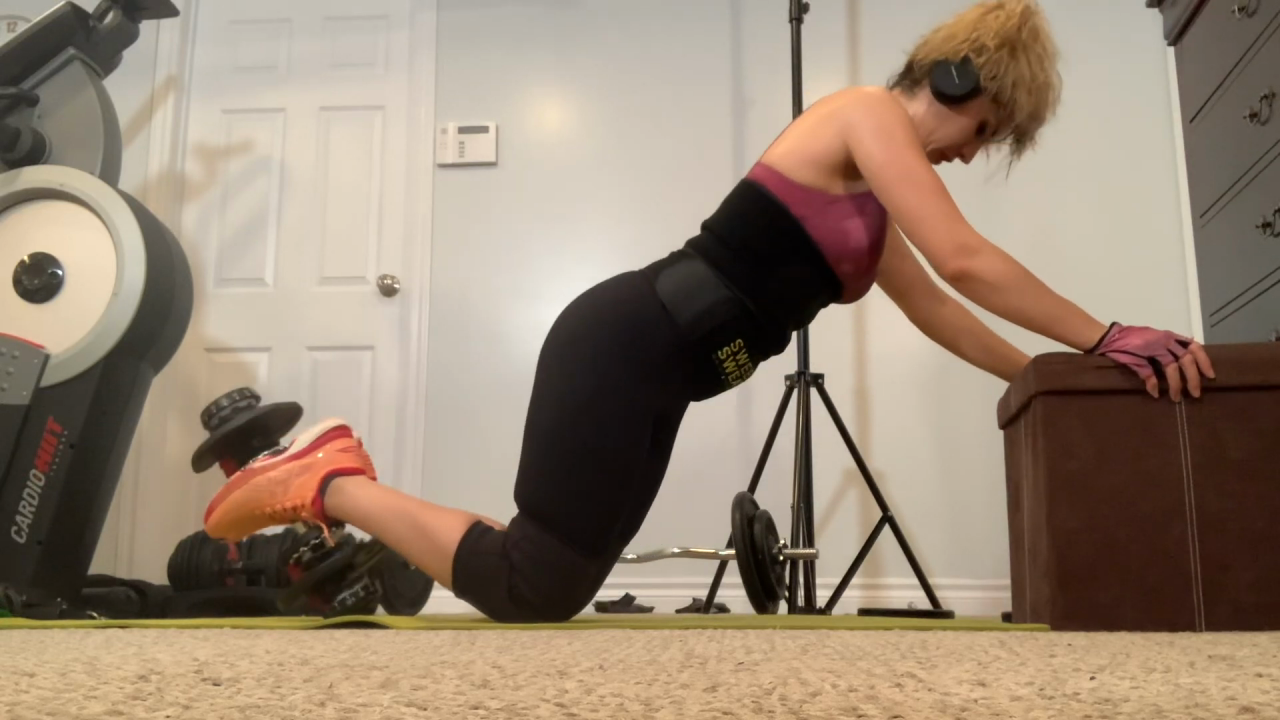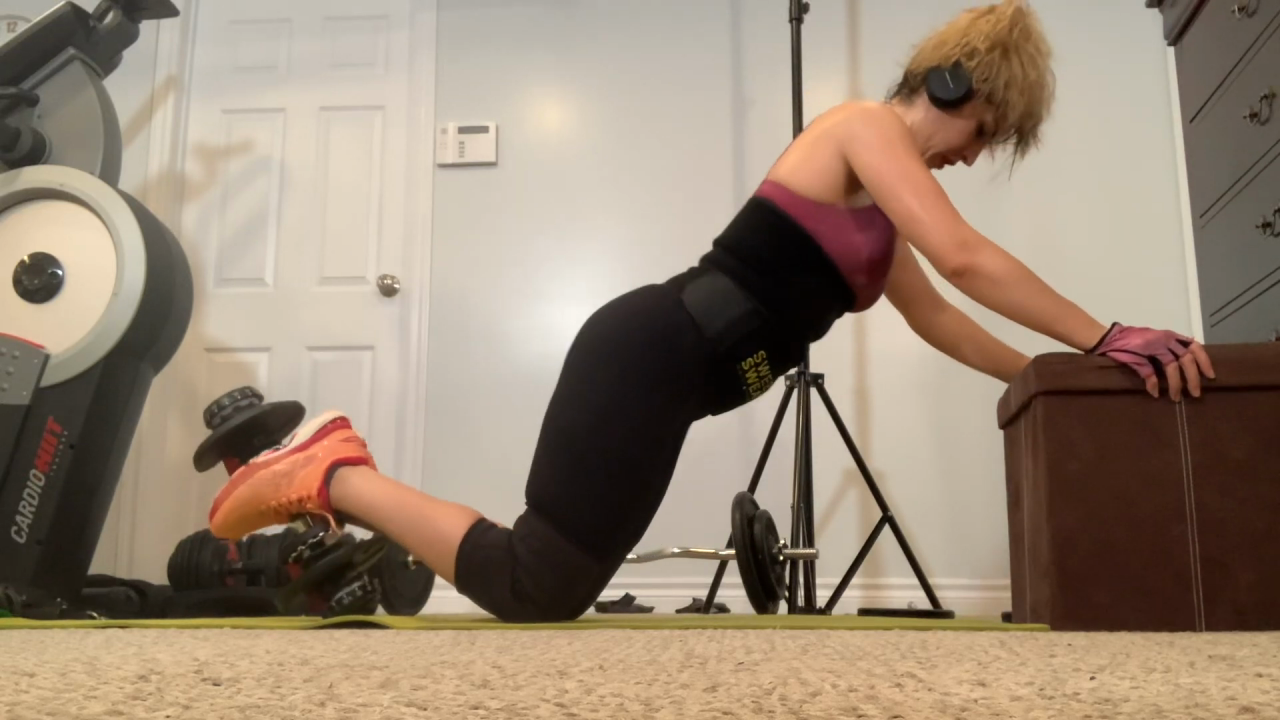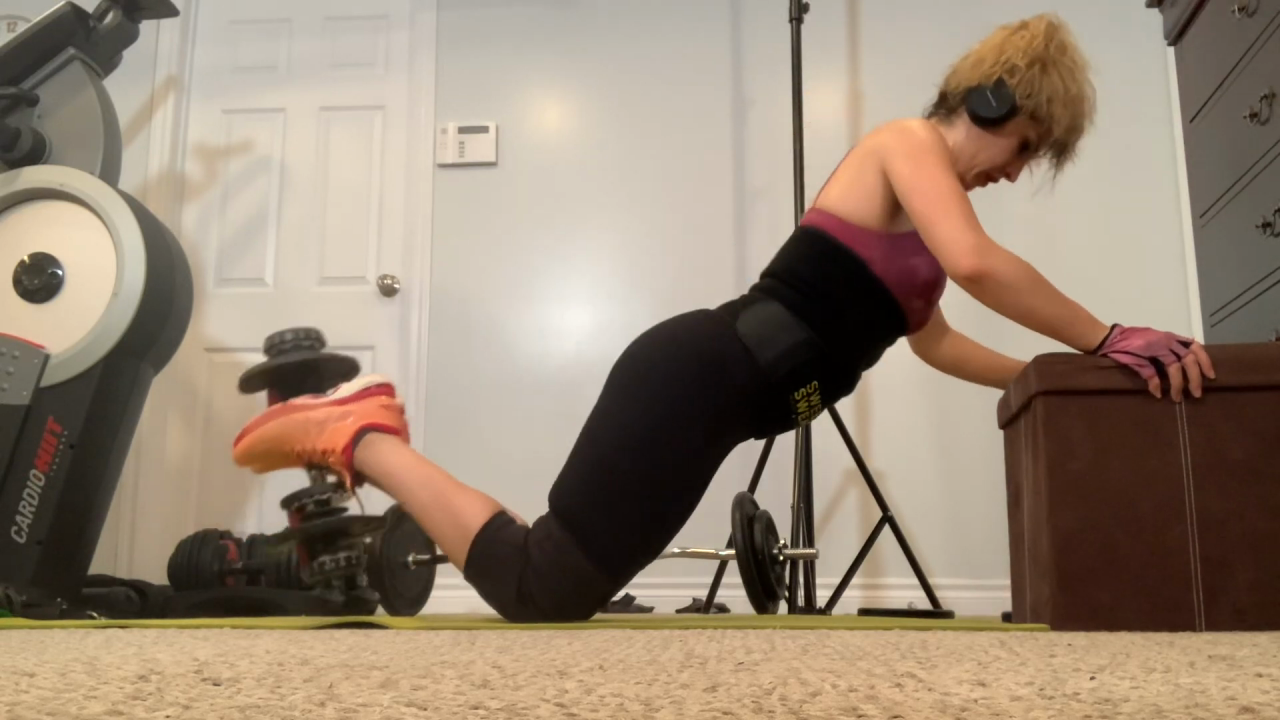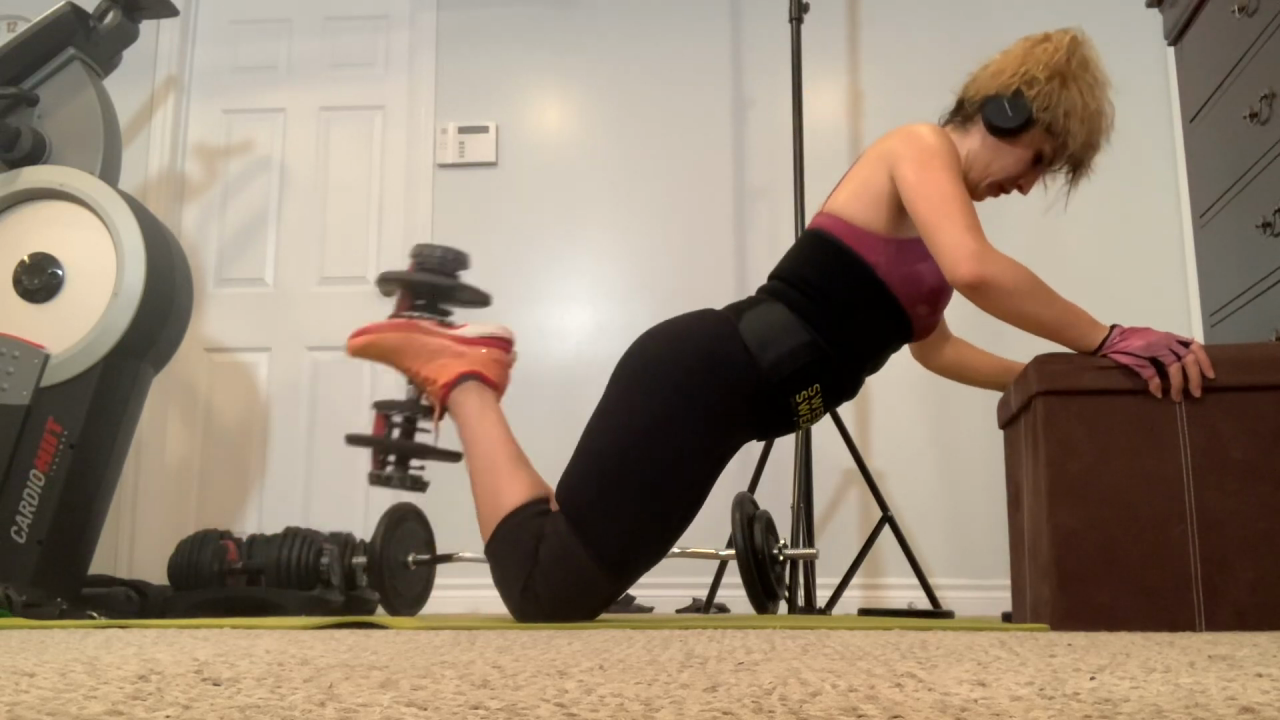
dt=0.4s
person 1, frame 1
left shoulder: (869, 197)
right shoulder: (867, 115)
left elbow: (934, 307)
right elbow: (964, 258)
right wrist: (1106, 338)
left hip: (651, 373)
right hip: (623, 346)
left knee: (551, 581)
right knee: (532, 592)
left ankle: (348, 486)
right ankle: (326, 483)
person 1, frame 2
left shoulder: (877, 198)
right shoulder: (865, 127)
left elbow: (933, 314)
right elbow: (961, 256)
right wrist: (1106, 338)
left hip: (665, 371)
right hip: (649, 355)
left knee: (550, 583)
right knee: (534, 588)
left ankle: (341, 484)
right ankle: (327, 473)
person 1, frame 3
left shoulder: (920, 204)
right shoulder: (907, 143)
left elbow: (932, 339)
right elbow: (977, 263)
right wrist: (1106, 340)
left hip: (703, 393)
right hip: (694, 381)
left knee: (556, 584)
right knee: (538, 591)
left ankle: (372, 437)
right ankle: (360, 436)
person 1, frame 4
left shoulder: (932, 208)
right shoulder: (918, 148)
left elbow: (932, 344)
right elbow: (976, 271)
right wrist: (1106, 340)
left hip: (714, 392)
right hip: (699, 379)
left knee: (572, 582)
right knee: (546, 589)
left ankle: (469, 372)
right ankle: (464, 373)
